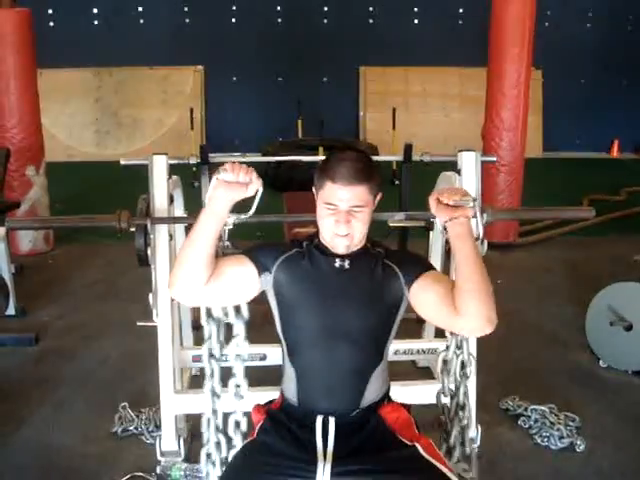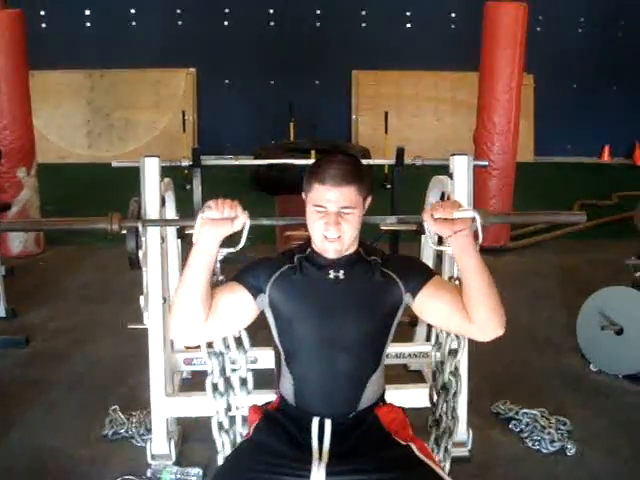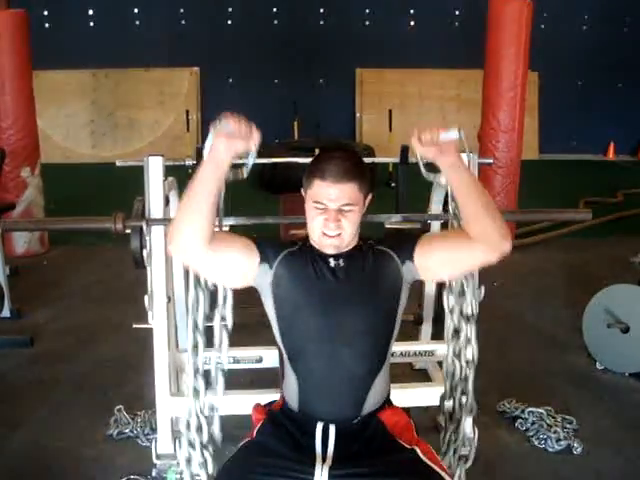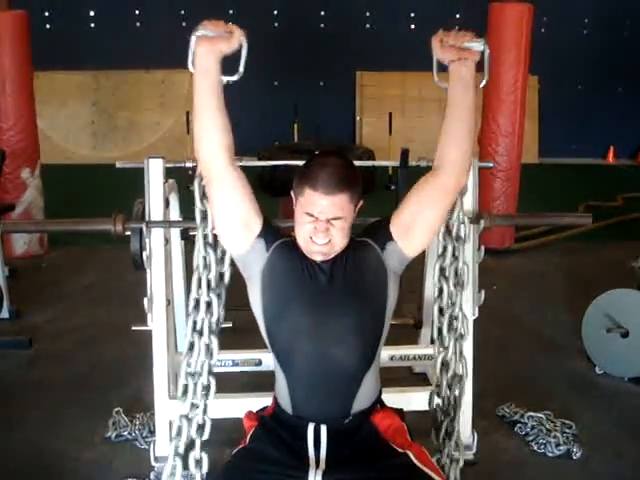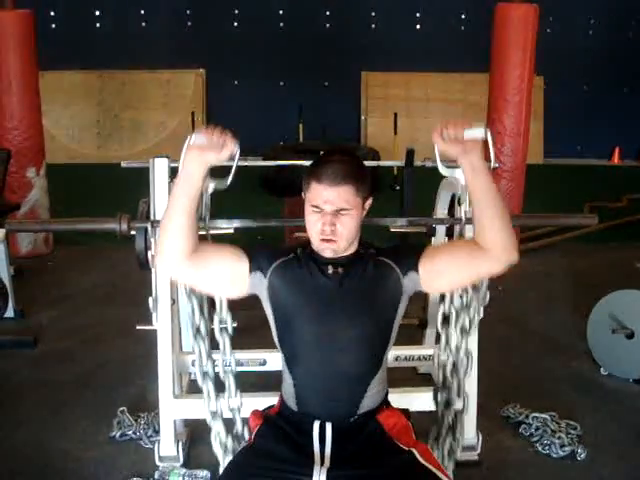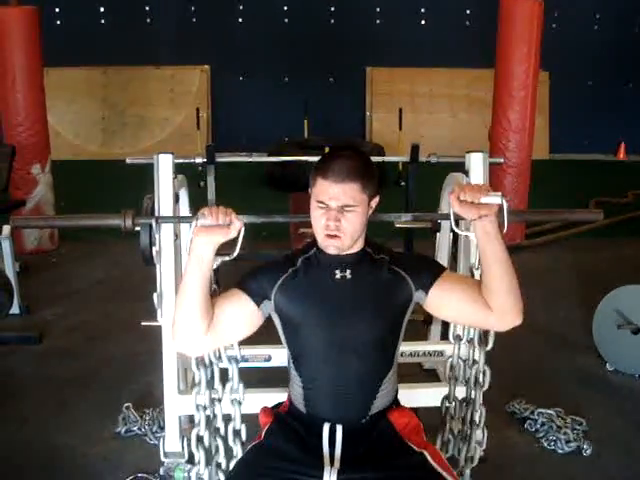
dt=0.4s
person 1, frame 1
left shoulder: (400, 269)
right shoulder: (279, 261)
left elbow: (476, 322)
right elbow: (188, 289)
left wrist: (458, 225)
right wrist: (219, 202)
left hip: (374, 431)
right hip: (288, 432)
person 1, frame 2
left shoulder: (397, 274)
right shoulder: (271, 274)
left elbow: (488, 326)
right elbow: (187, 329)
left wrist: (461, 239)
right wrist: (207, 240)
left hip: (369, 432)
right hip: (286, 431)
person 1, frame 3
left shoulder: (395, 259)
right shoulder: (275, 261)
left elbow: (493, 243)
right elbow: (187, 244)
left wrist: (452, 162)
right wrist: (218, 155)
left hip: (375, 436)
right hip: (288, 436)
person 1, frame 4
left shoulder: (382, 253)
right shoulder: (264, 255)
left elbow: (449, 173)
right elbow: (218, 166)
left wrist: (462, 69)
right wrist: (208, 58)
left hip: (367, 437)
right hip: (280, 440)
person 1, frame 5
left shoulder: (396, 270)
right shoulder: (274, 269)
left elbow: (497, 254)
right elbow: (175, 259)
left wrist: (472, 161)
right wrist: (195, 164)
left hip: (372, 439)
right hip: (287, 436)
person 1, frame 6
left shoulder: (406, 273)
right shoulder: (278, 278)
left elbow: (504, 315)
right elbow: (192, 340)
left wrist: (485, 224)
right wrist: (203, 247)
left hip: (381, 435)
right hip: (296, 436)
